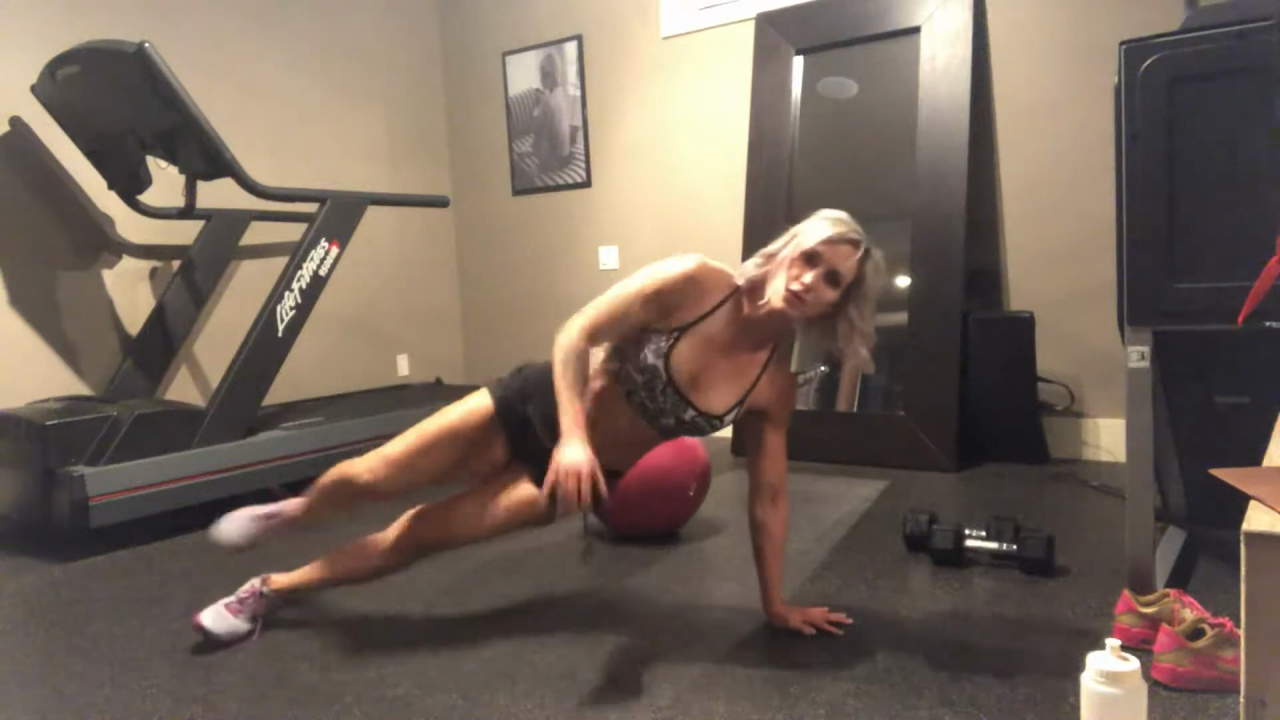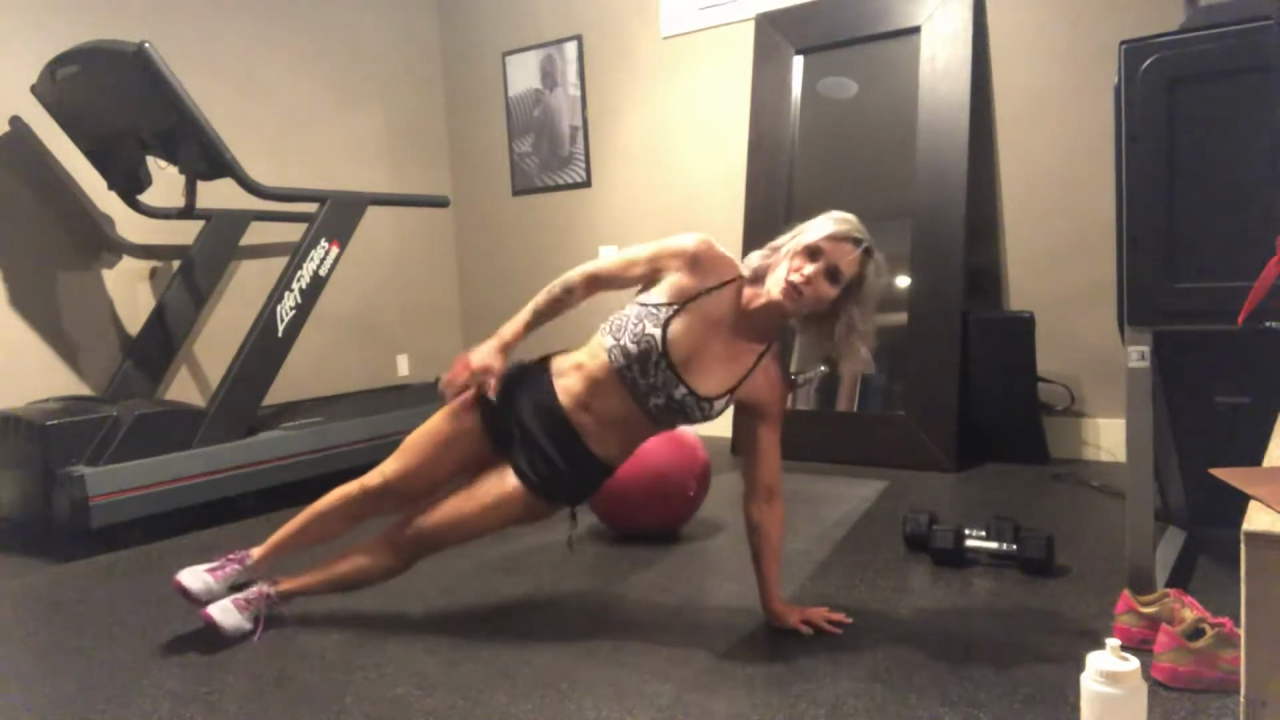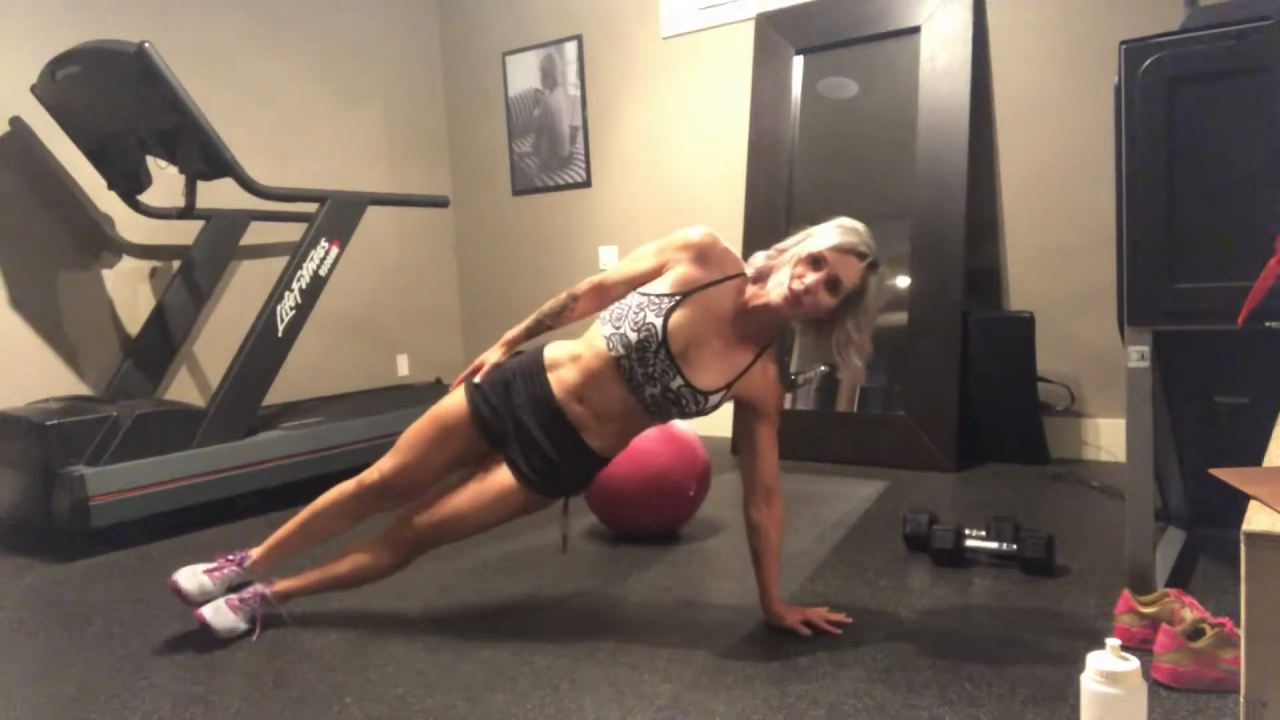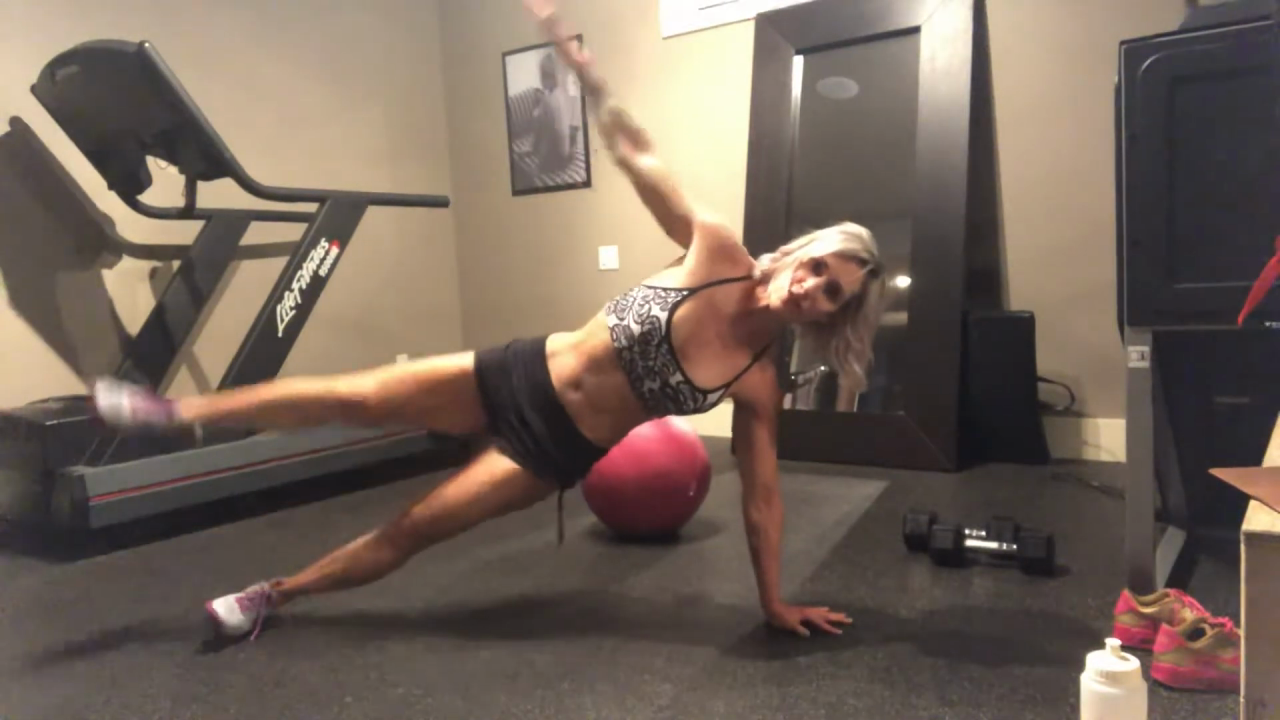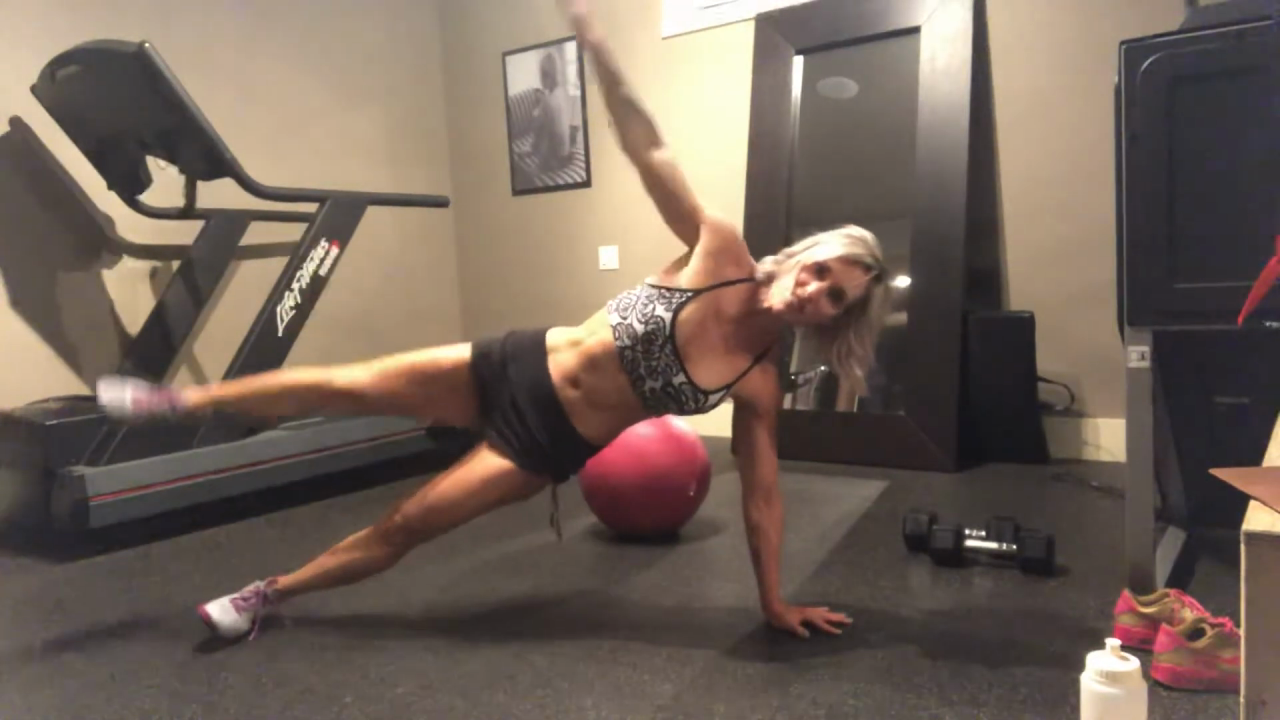
dt=1s
person 1, frame 1
left shoulder: (775, 385)
right shoulder: (696, 282)
left elbow: (768, 498)
right elbow: (576, 335)
left wrist: (775, 603)
right wrist: (570, 436)
left hip: (585, 465)
right hip: (541, 401)
left knee: (422, 534)
right knee: (377, 476)
left ankle: (272, 588)
right ankle: (291, 512)
person 1, frame 2
left shoulder: (764, 383)
right shoulder: (697, 260)
left elbow: (764, 496)
right elbow: (586, 276)
left wrist: (775, 603)
right wrist: (501, 340)
left hip: (570, 467)
right hip: (530, 397)
left knee: (415, 538)
right knee: (384, 489)
left ankle: (272, 594)
right ankle: (250, 561)
person 1, frame 3
left shoulder: (760, 383)
right shoulder: (701, 253)
left elbow: (763, 494)
right elbow: (592, 292)
left wrist: (774, 602)
right wrist: (507, 340)
left hip: (562, 459)
right hip: (523, 387)
left knee: (412, 535)
right knee: (381, 485)
left ankle: (268, 596)
right ankle: (247, 563)
person 1, frame 4
left shoulder: (757, 383)
right shoulder: (716, 249)
left elbow: (761, 495)
right elbow: (630, 151)
left wrist: (775, 603)
left hip: (557, 449)
right hip: (520, 374)
left knee: (408, 532)
right knee: (347, 397)
left ankle: (270, 593)
right ankle: (181, 411)
person 1, frame 5
left shoulder: (758, 385)
right shoulder: (719, 250)
left elbow: (761, 495)
right elbow: (647, 150)
left wrist: (776, 604)
left hip: (549, 446)
right hip: (518, 368)
left knee: (406, 527)
right knee: (350, 388)
left ankle: (270, 592)
right ankle: (184, 400)
